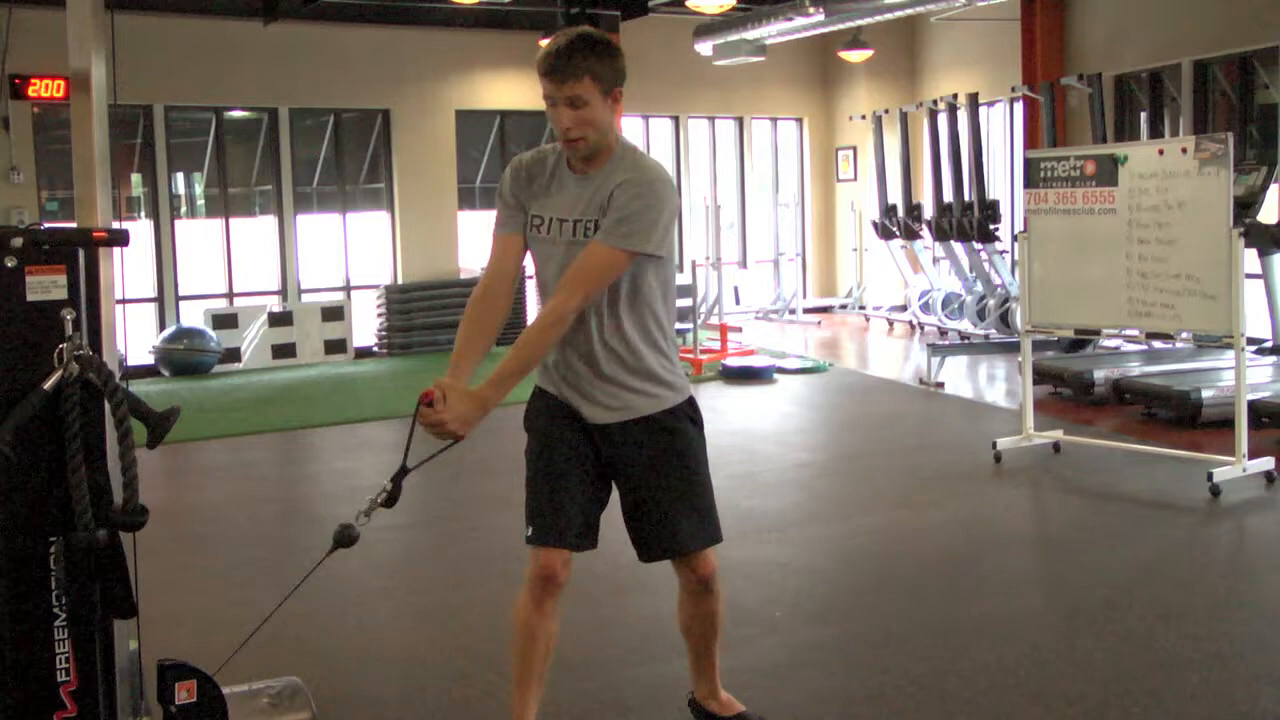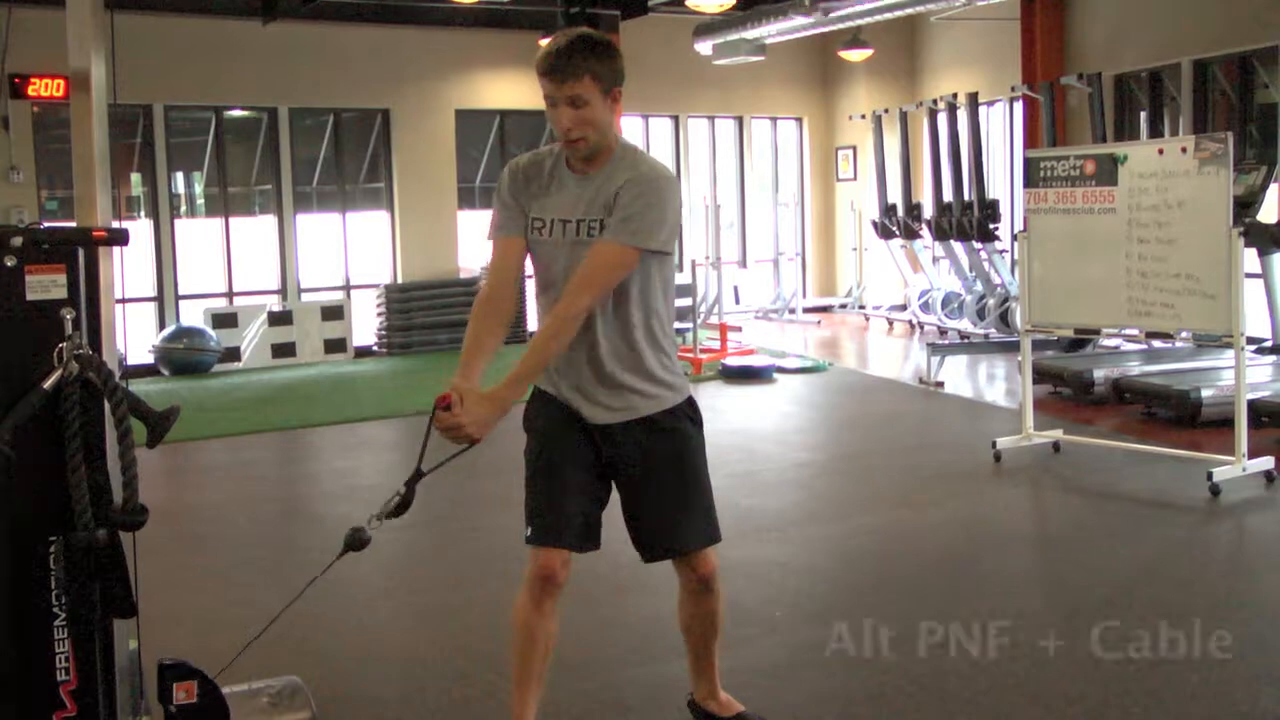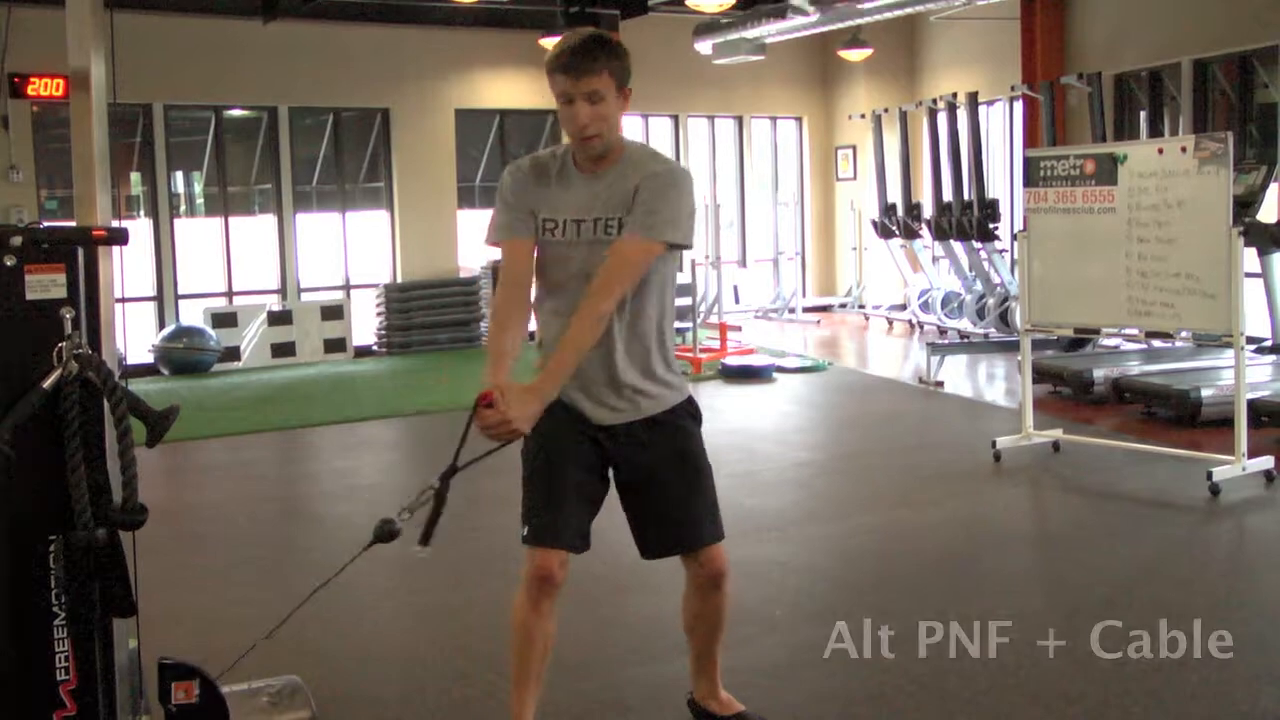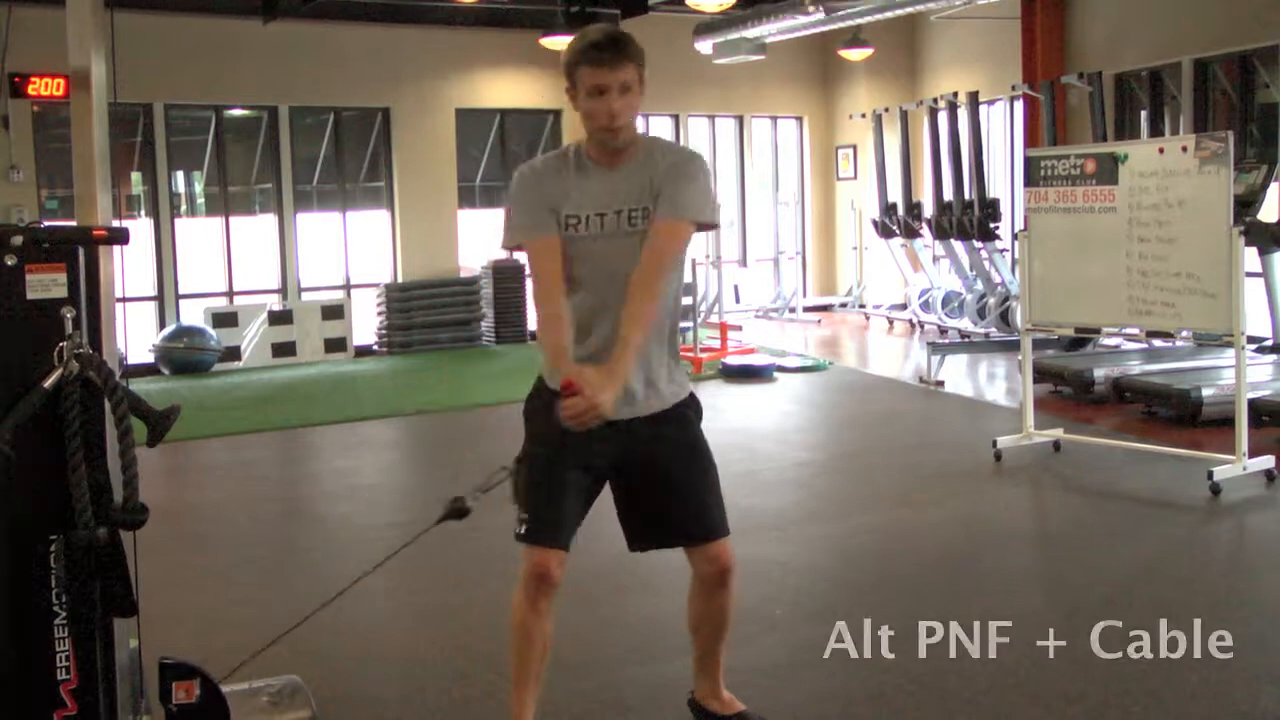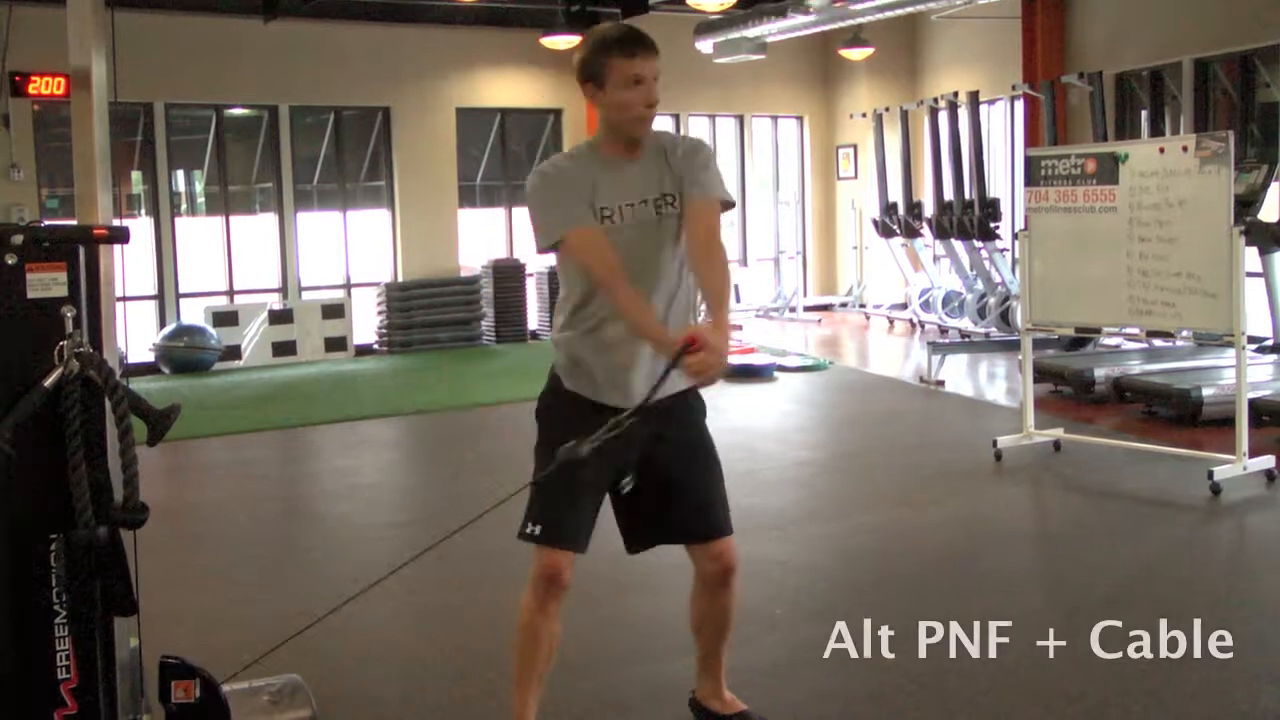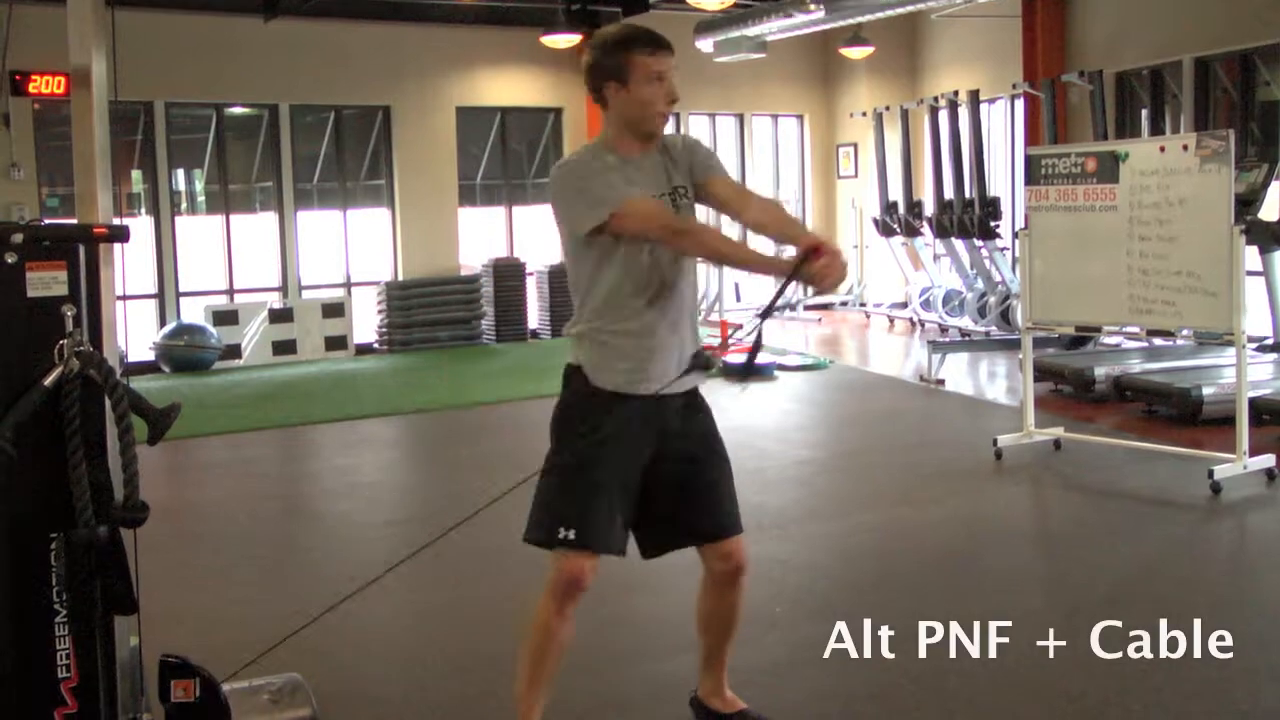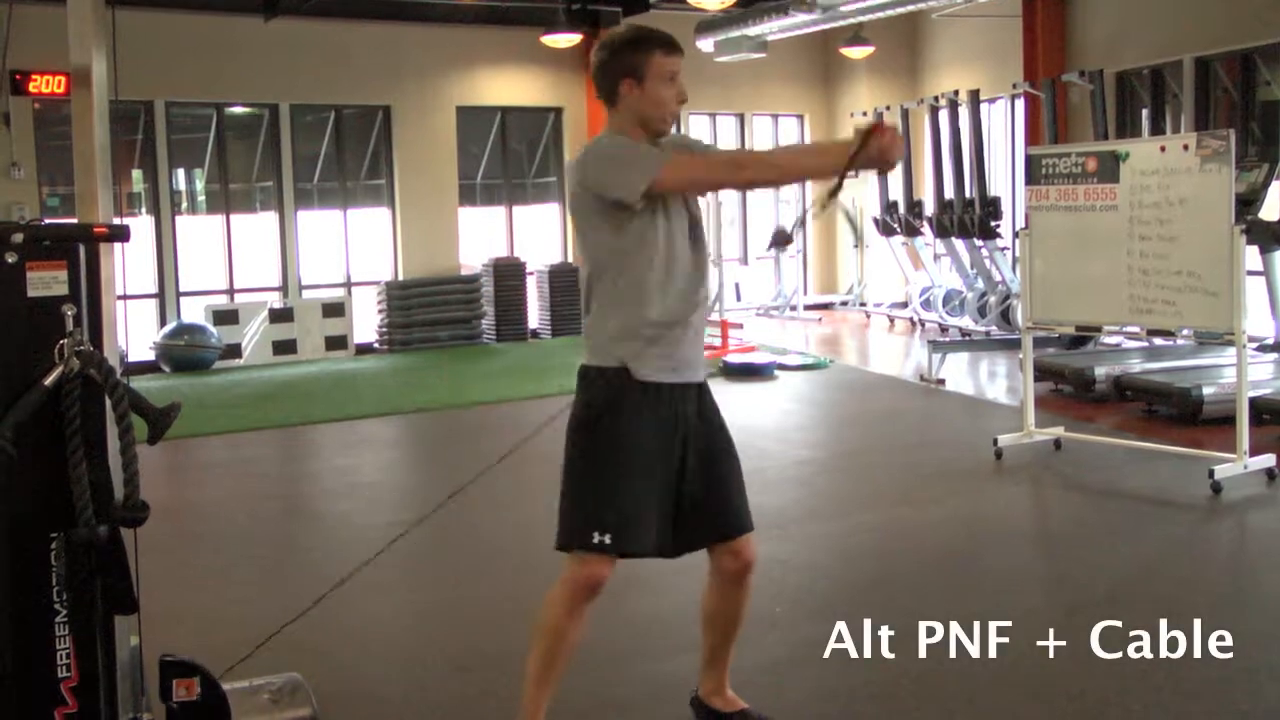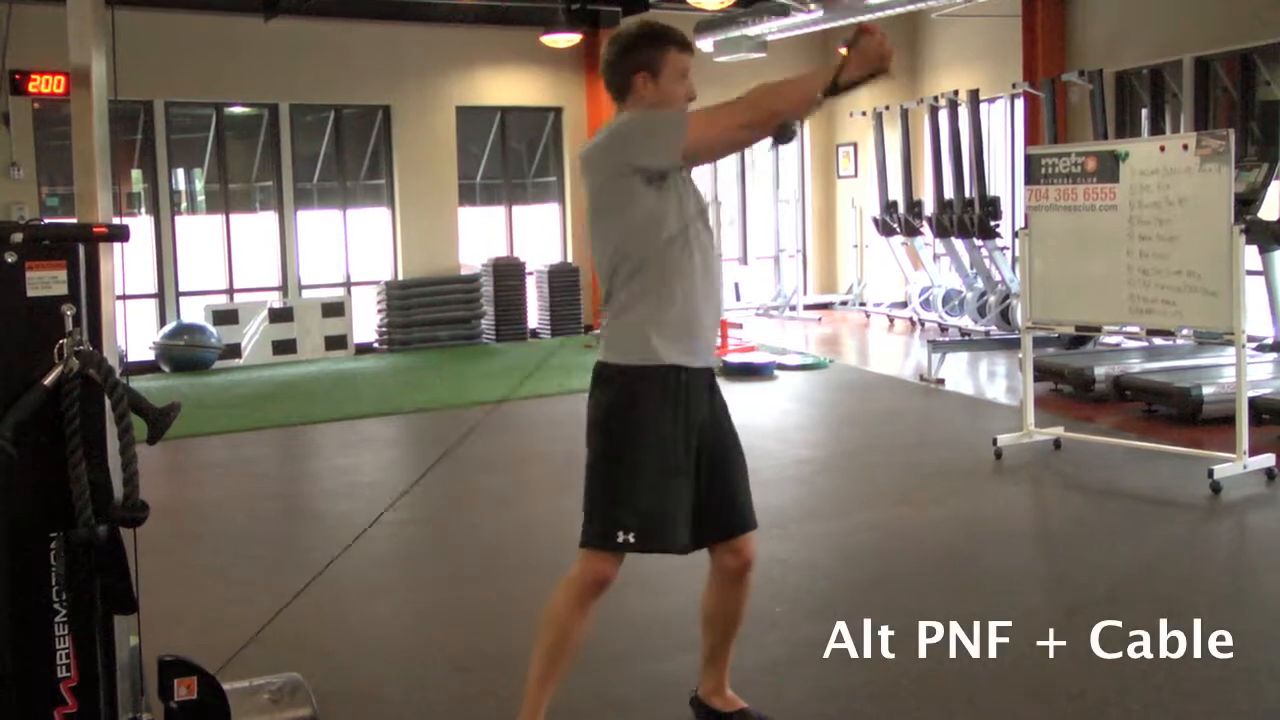
dt=0.1s
person 1, frame 1
left shoulder: (646, 187)
right shoulder: (525, 176)
left elbow: (569, 301)
right elbow: (499, 280)
left wrist: (484, 397)
right wrist: (452, 378)
left hip: (653, 408)
right hip: (563, 406)
left knee: (699, 568)
right knee: (547, 570)
person 1, frame 2
left shoulder: (649, 185)
right shoulder: (523, 178)
left elbow: (579, 302)
right elbow: (501, 284)
left wrist: (499, 400)
right wrist: (464, 381)
left hip: (652, 408)
right hip: (562, 407)
left knee: (700, 569)
right knee: (548, 570)
person 1, frame 3
left shoulder: (661, 182)
right shoulder: (526, 180)
left elbow: (605, 298)
right elbow: (513, 287)
left wrist: (539, 393)
right wrist: (500, 380)
left hip: (657, 406)
right hip: (566, 411)
left knee: (708, 566)
right knee: (545, 569)
person 1, frame 4
left shoulder: (680, 168)
right shoulder: (538, 180)
left elbow: (652, 274)
right elbow: (550, 287)
left wrist: (616, 373)
right wrist: (570, 373)
left hip: (658, 404)
right hip: (568, 403)
left knee: (715, 561)
right knee: (542, 570)
person 1, frame 5
left shoulder: (686, 156)
right shoulder: (556, 179)
left elbow: (708, 242)
right elbow: (604, 273)
left wrist: (716, 328)
right wrist: (663, 337)
left hip: (669, 395)
right hip: (582, 397)
left knee: (719, 560)
right knee: (552, 572)
person 1, frame 6
left shoulder: (683, 153)
right shoulder: (576, 176)
left elbow: (743, 204)
right elbow: (668, 229)
left wrist: (810, 243)
right wrist: (773, 265)
left hip: (678, 394)
right hip: (602, 398)
left knee: (728, 559)
right knee: (572, 573)
person 1, frame 7
left shoulder: (676, 151)
right shoulder: (598, 161)
left elbow: (752, 165)
right elbow: (722, 174)
left wrist: (845, 151)
right wrist: (847, 159)
left hip: (686, 386)
right hip: (622, 390)
left knee: (736, 556)
right knee: (589, 571)
person 1, frame 8
left shoulder: (669, 139)
right shoulder: (620, 145)
left elbow: (758, 123)
right elbow: (744, 112)
left wrist: (843, 71)
right wrist: (842, 67)
left hip: (696, 379)
right hip: (637, 385)
left knee: (736, 555)
right knee: (597, 567)
